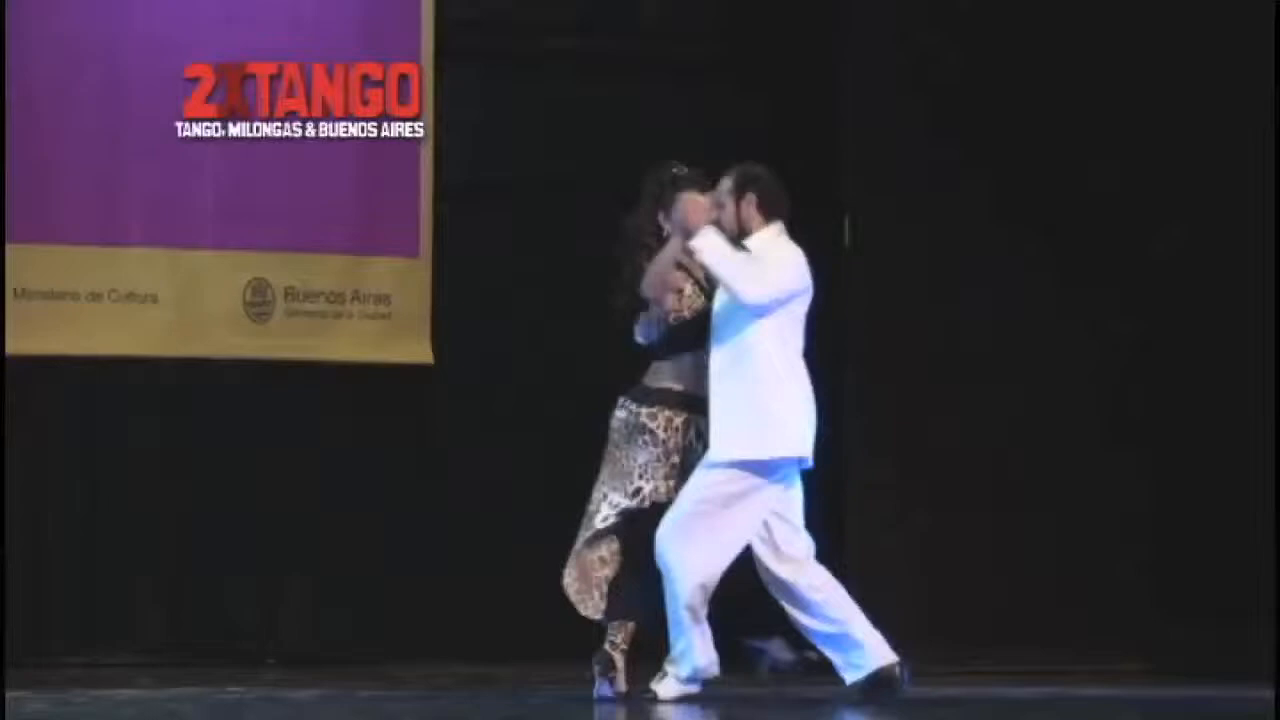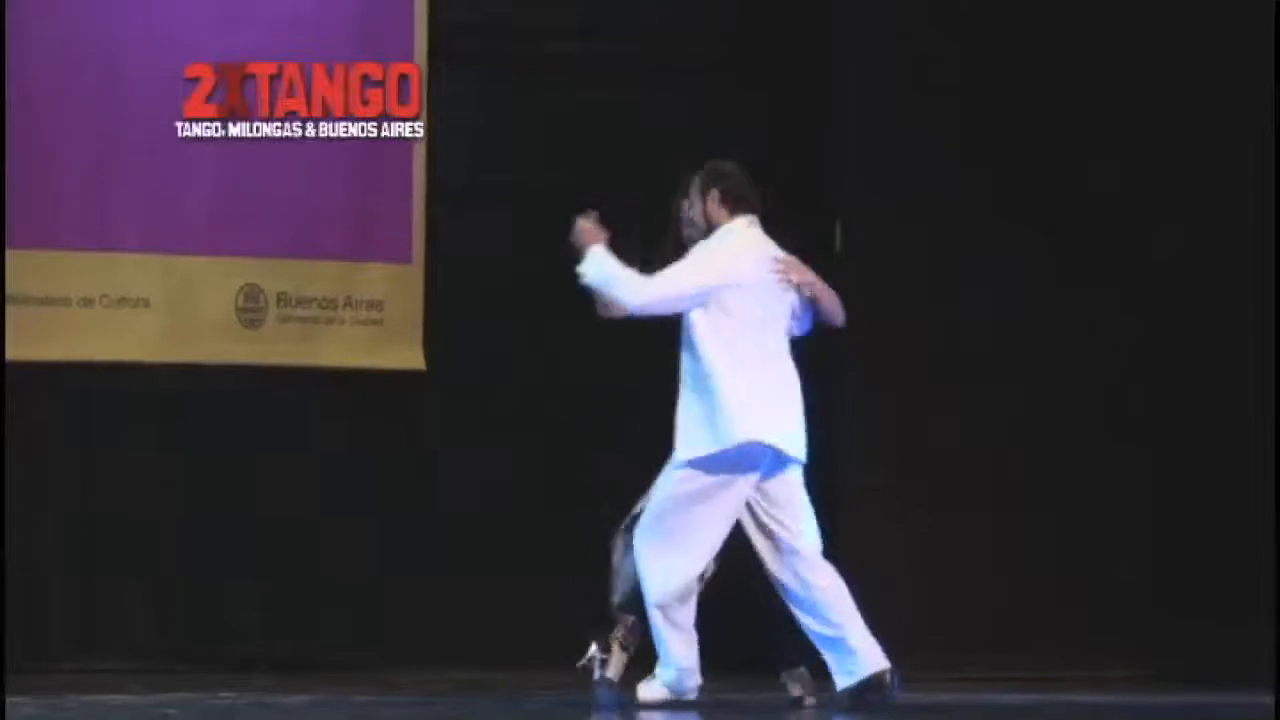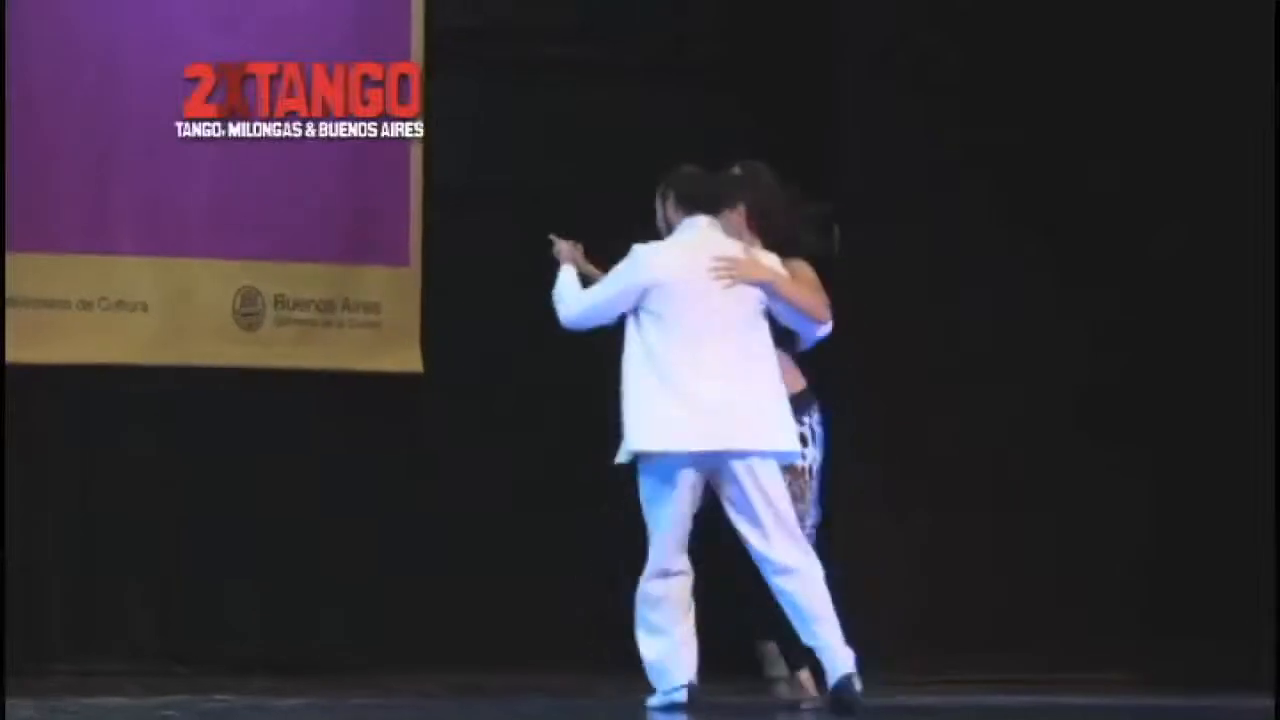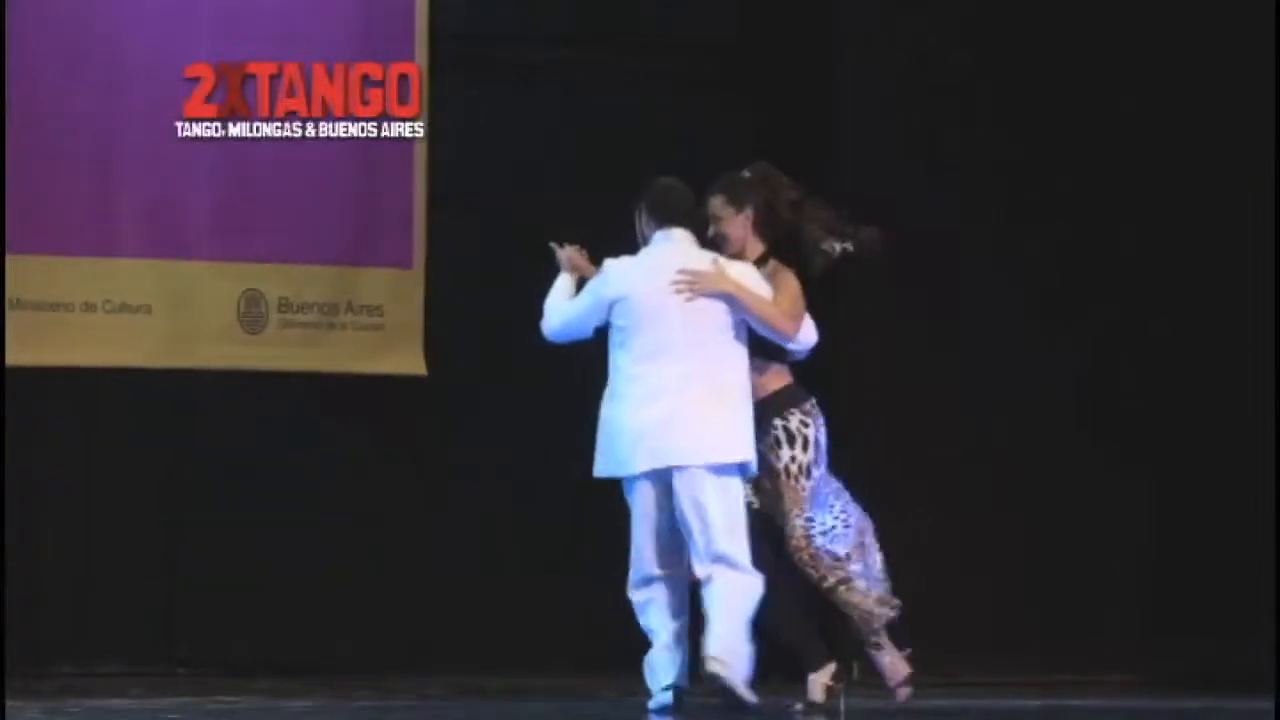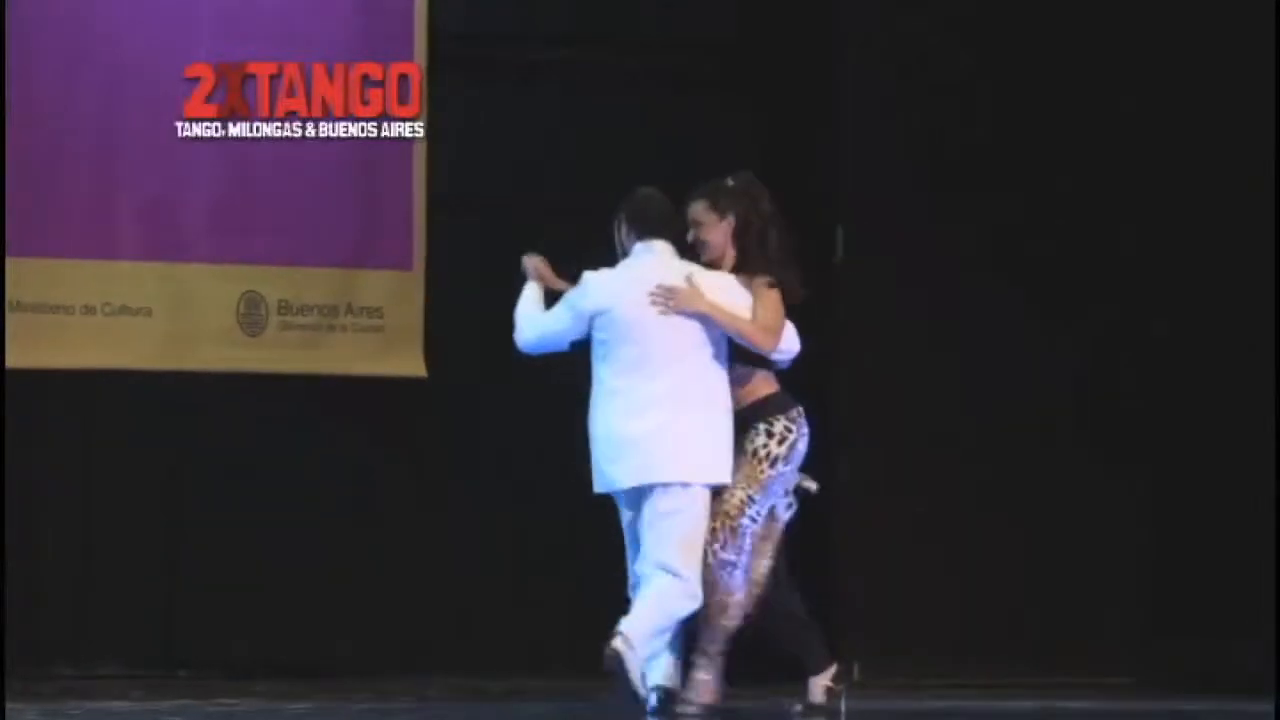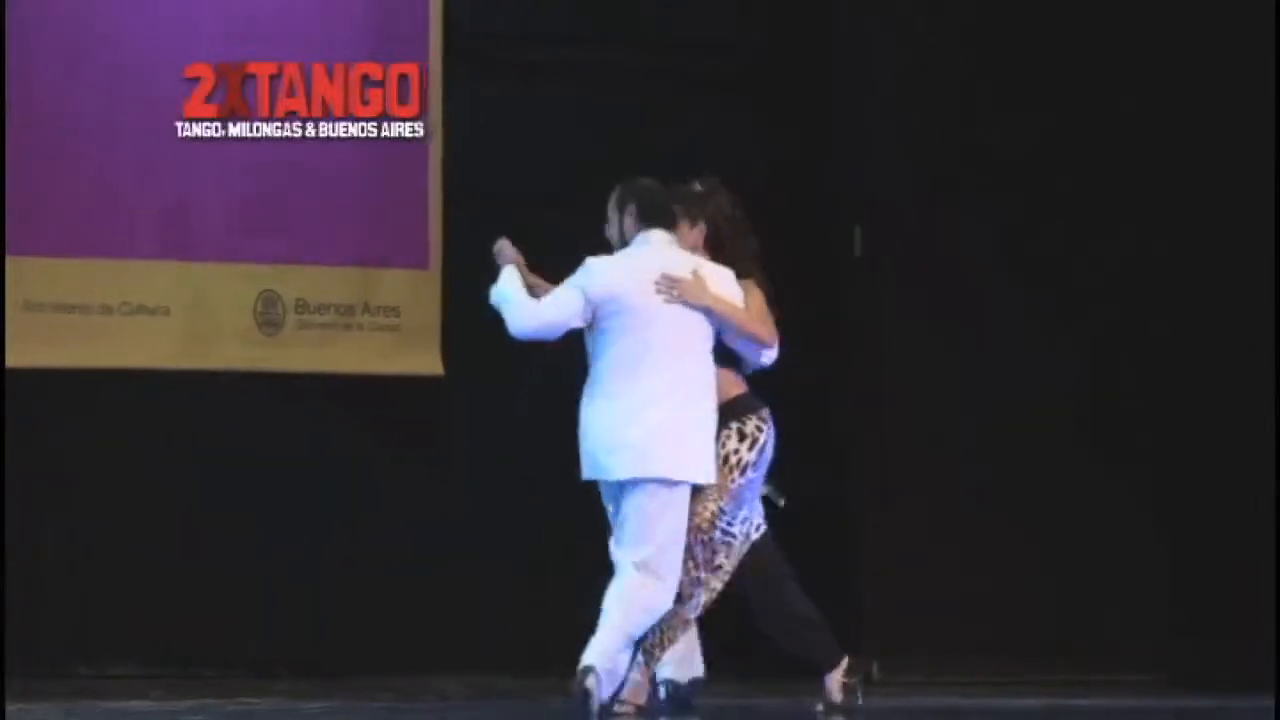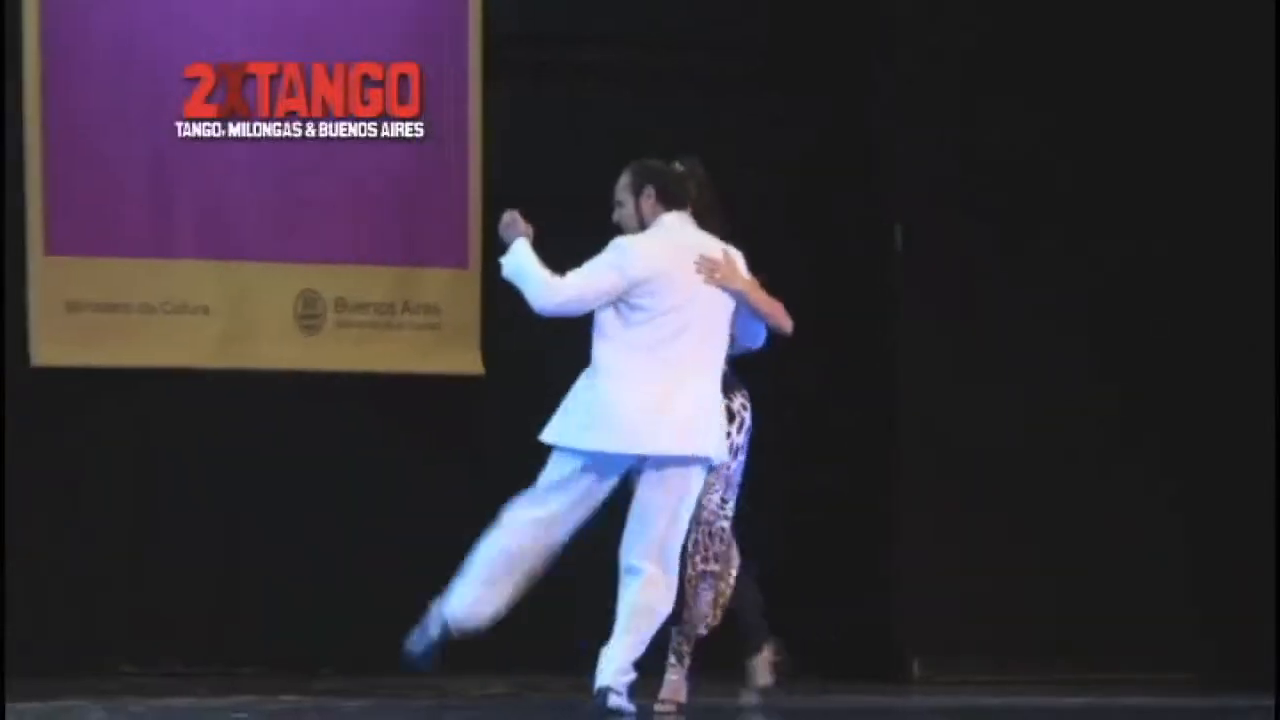
dt=0.2s
person 1, frame 1
left shoulder: (783, 257)
right shoulder: (757, 261)
left elbow: (754, 291)
left wrist: (702, 235)
left hip: (764, 434)
right hip: (764, 433)
left knee: (680, 541)
right knee: (787, 563)
left ankle: (689, 667)
right ankle: (873, 660)
person 1, frame 2
left shoulder: (718, 255)
right shoulder: (776, 259)
left elbow: (644, 297)
right elbow: (803, 320)
left wrist: (594, 253)
left hip: (729, 426)
right hip: (772, 428)
left knee: (659, 546)
right knee: (798, 559)
left ankle: (676, 674)
right ankle: (866, 665)
person 1, frame 3
left shoulder: (649, 260)
right shoulder: (757, 263)
left elbow: (575, 314)
right elbow: (816, 324)
left wrist: (568, 269)
right wrist: (784, 353)
left hip: (674, 429)
right hip: (748, 427)
left knee: (666, 563)
right knee: (788, 554)
right ankle: (838, 668)
person 1, frame 4
left shoulder: (619, 274)
right shoulder: (735, 275)
left elbow: (556, 326)
right elbow: (803, 336)
left wrist: (569, 275)
left hip: (638, 440)
right hip: (709, 439)
left knee: (655, 573)
right knee: (726, 565)
right ankle: (727, 659)
person 1, frame 5
left shoulder: (599, 288)
right shoulder: (717, 286)
left elbow: (530, 338)
right elbow: (785, 347)
left wrist: (535, 285)
left hip: (621, 451)
right hip: (685, 449)
left knee: (648, 574)
right knee: (673, 577)
right ankle: (631, 645)
person 1, frame 6
left shoulder: (605, 273)
right shoulder: (718, 278)
left elbow: (527, 323)
left wrist: (509, 270)
right wrist: (704, 361)
left hip: (610, 438)
right hip: (674, 445)
left knee: (638, 564)
right knee: (645, 574)
right ankle: (598, 670)
person 1, frame 7
left shoulder: (634, 253)
right shoulder: (728, 261)
left elbow: (554, 297)
right elbow: (751, 336)
left wrist: (518, 246)
left hip: (613, 416)
right hip: (685, 430)
left knee: (540, 521)
right knee: (650, 564)
left ankle: (455, 615)
person 2, frame 1
left shoulder: (704, 275)
right shoulder: (661, 273)
right elbow: (652, 289)
right wrist: (678, 245)
left hip: (699, 418)
right hip: (655, 416)
right knee: (644, 540)
right ankle: (613, 661)
person 2, frame 2
left shoulder: (767, 267)
left elbow: (835, 317)
right elbow: (612, 307)
left wrist: (808, 280)
left ankle: (796, 672)
right ankle: (615, 652)
person 2, frame 3
left shoulder: (789, 268)
right shoulder: (714, 267)
left elbow: (820, 314)
left wrist: (769, 276)
right wrist: (585, 269)
left hip: (791, 415)
left ankle: (797, 666)
right ankle: (779, 662)
person 2, frame 4
left shoulder: (778, 276)
right shoulder: (732, 275)
left elbow: (787, 326)
right elbow: (681, 303)
left wrist: (729, 290)
left hip: (788, 420)
right hip: (749, 423)
left knee: (810, 536)
left ankle: (881, 645)
right ankle: (819, 666)
person 2, frame 5
left shoulder: (760, 287)
right shoulder: (701, 284)
left elbow: (766, 341)
left wrist: (704, 308)
left hip: (770, 426)
right hip: (735, 430)
left knee: (726, 538)
right knee: (754, 558)
left ankle: (707, 672)
right ankle: (819, 672)
person 2, frame 6
left shoulder: (732, 284)
right shoulder: (668, 286)
left elbow: (765, 337)
left wrist: (709, 303)
left hip: (739, 428)
left knee: (695, 547)
right knee: (755, 564)
right ankle: (835, 671)
person 2, frame 7
left shoulder: (717, 265)
left elbow: (781, 323)
left wrist: (736, 284)
left hip: (717, 408)
left knee: (702, 541)
right knee: (698, 541)
left ankle: (678, 674)
right ankle: (756, 648)
